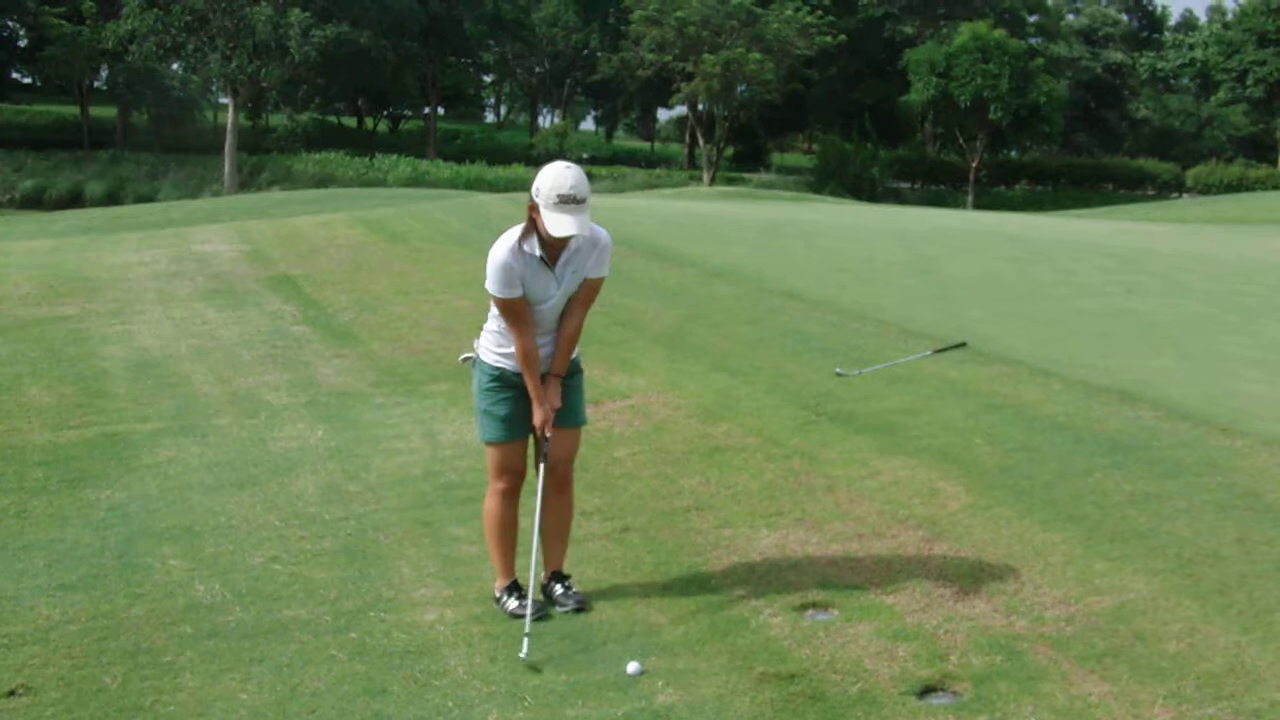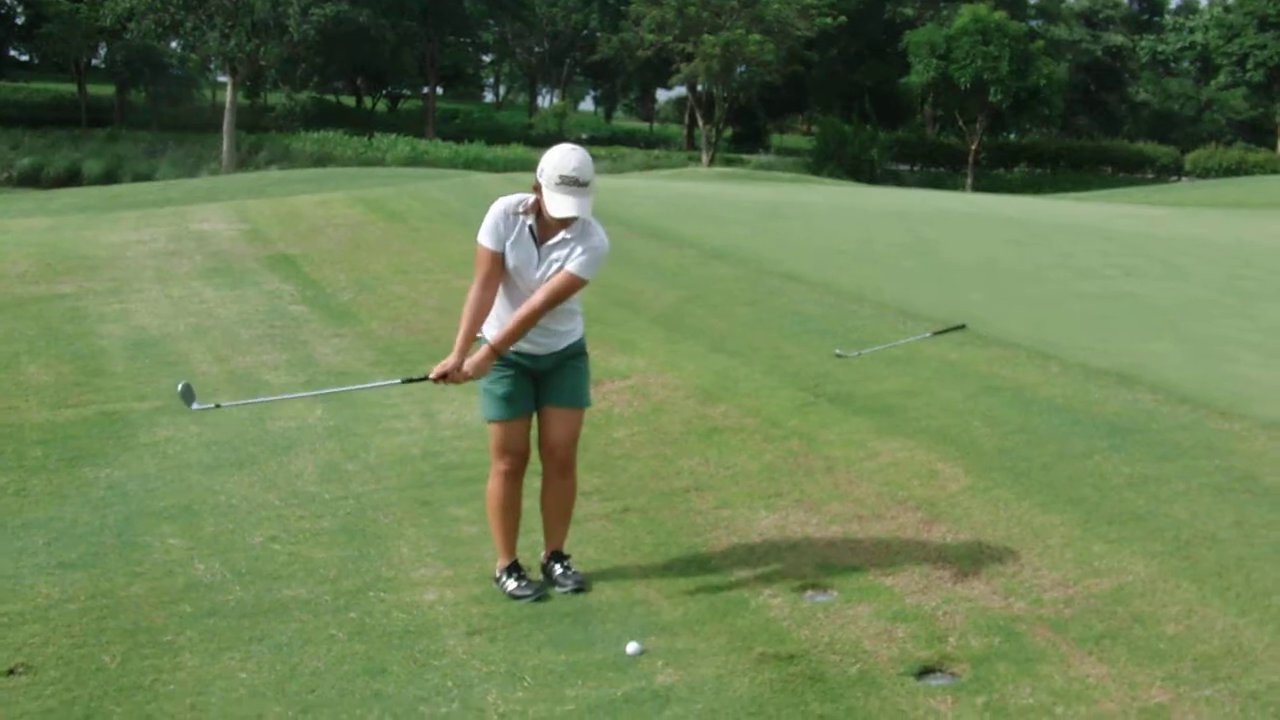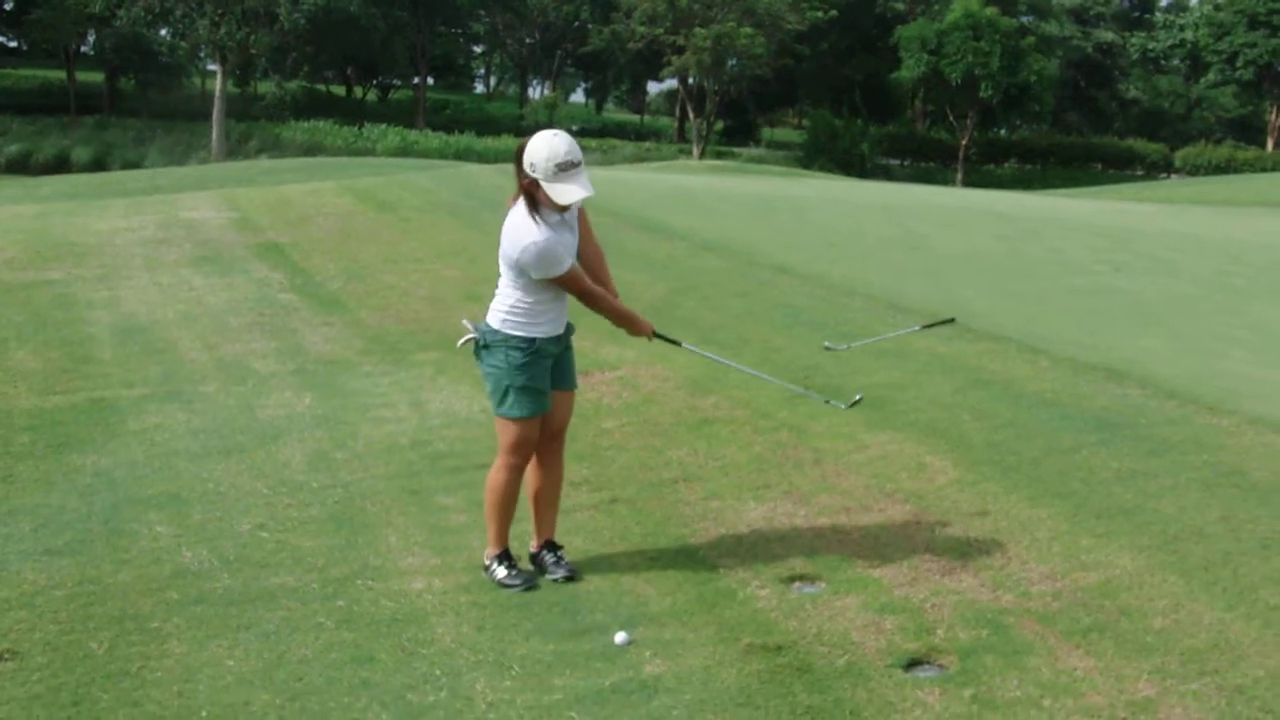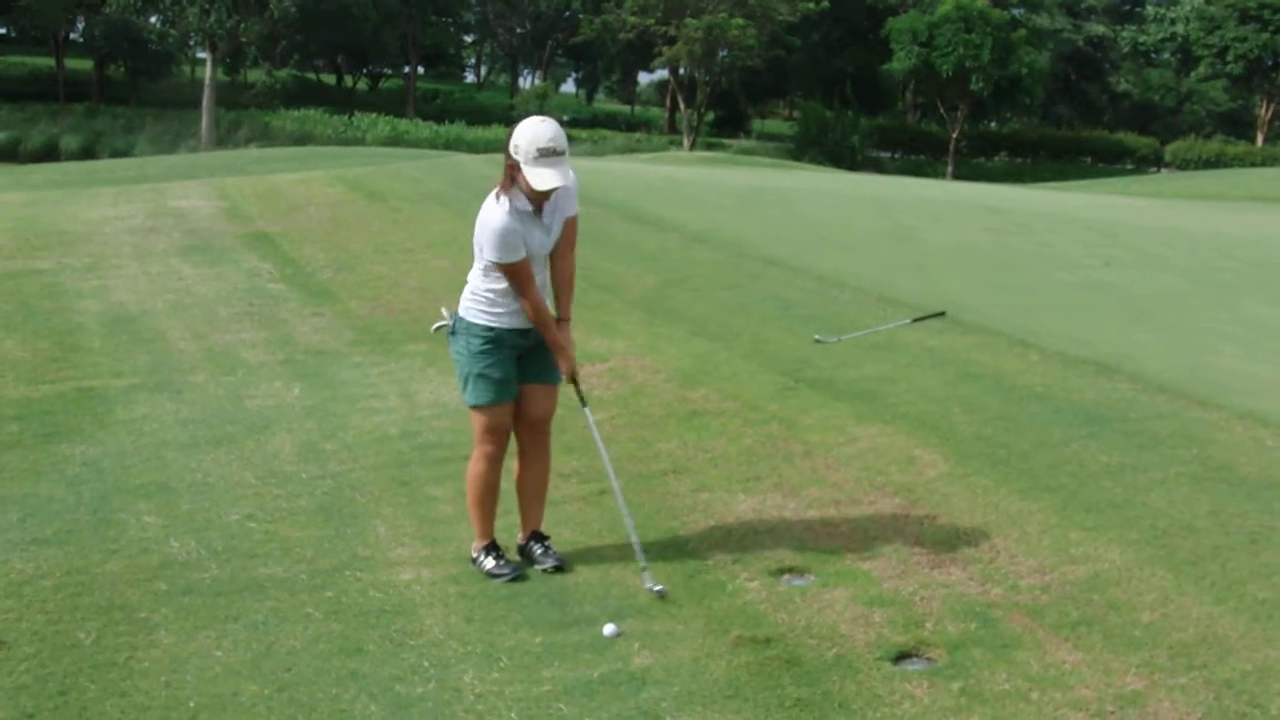
dt=0.5s
person 1, frame 1
left shoulder: (597, 243)
right shoulder: (506, 255)
left elbow: (573, 319)
right elbow: (522, 335)
left wrist: (555, 382)
right wrist: (536, 399)
left hip: (560, 368)
right hip: (503, 371)
left knee: (559, 474)
right knee: (507, 480)
left ankle: (555, 576)
right ankle: (505, 584)
person 1, frame 2
left shoulder: (592, 243)
right shoulder: (504, 215)
left elbow: (538, 306)
right elbow: (484, 287)
left wrist: (484, 356)
right wrist: (462, 352)
left hip: (563, 354)
right hip: (504, 353)
left knee: (561, 457)
right knee: (509, 461)
left ankle: (555, 557)
right ankle: (506, 564)
person 1, frame 3
left shoulder: (563, 191)
right shoulder: (534, 240)
left elbow: (588, 242)
right elbow: (586, 291)
left wrist: (615, 300)
right wrist: (631, 321)
left hip: (554, 335)
right hip: (516, 345)
left knee: (552, 441)
right knee: (517, 451)
left ankle: (544, 545)
right ankle: (495, 554)
person 1, frame 4
left shoulder: (566, 187)
right shoulder: (500, 219)
left elbow: (563, 259)
right elbow: (527, 293)
left wrist: (565, 324)
right wrist: (560, 348)
left hip: (533, 327)
right hip: (486, 332)
left knee: (537, 431)
right knee: (492, 445)
left ankle: (532, 536)
right ankle: (483, 545)
